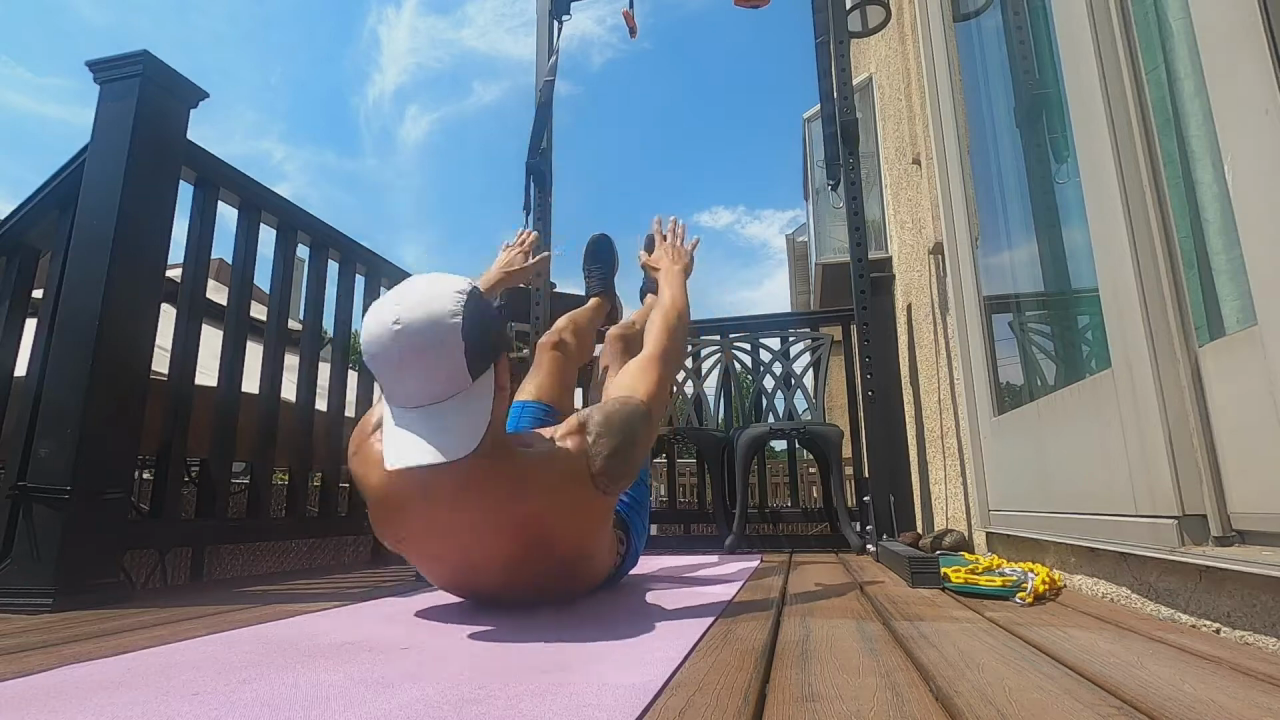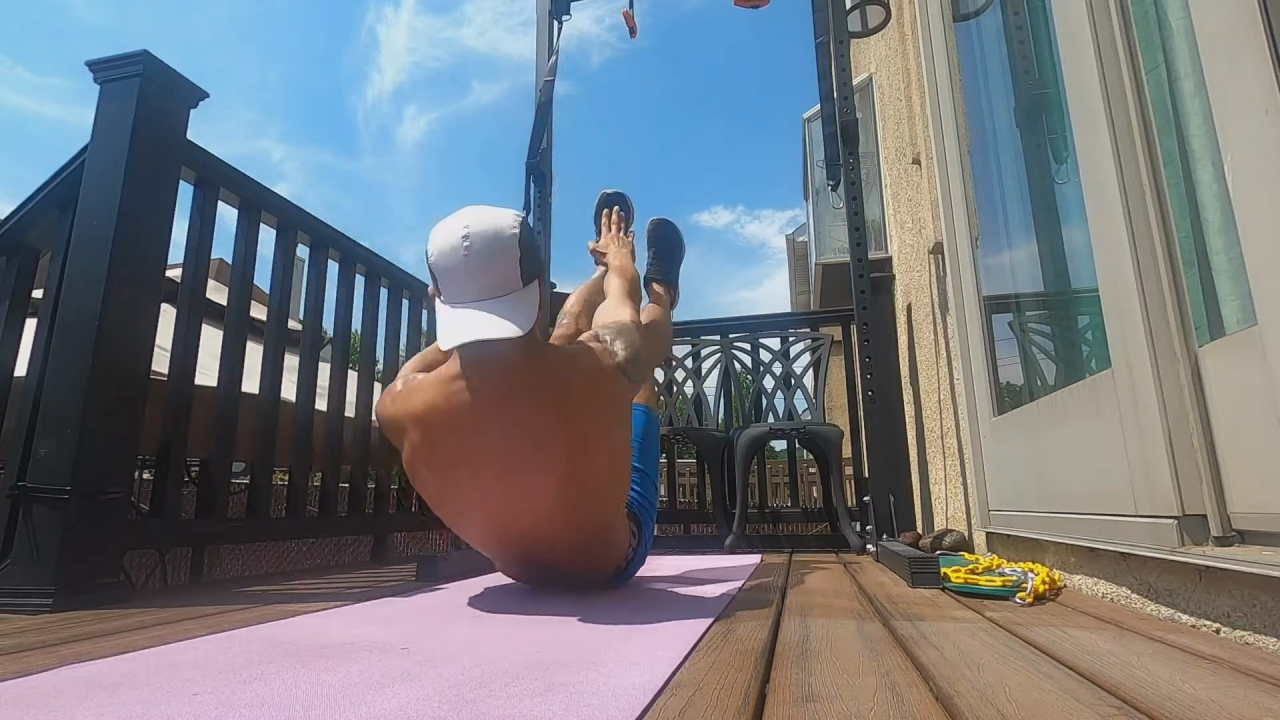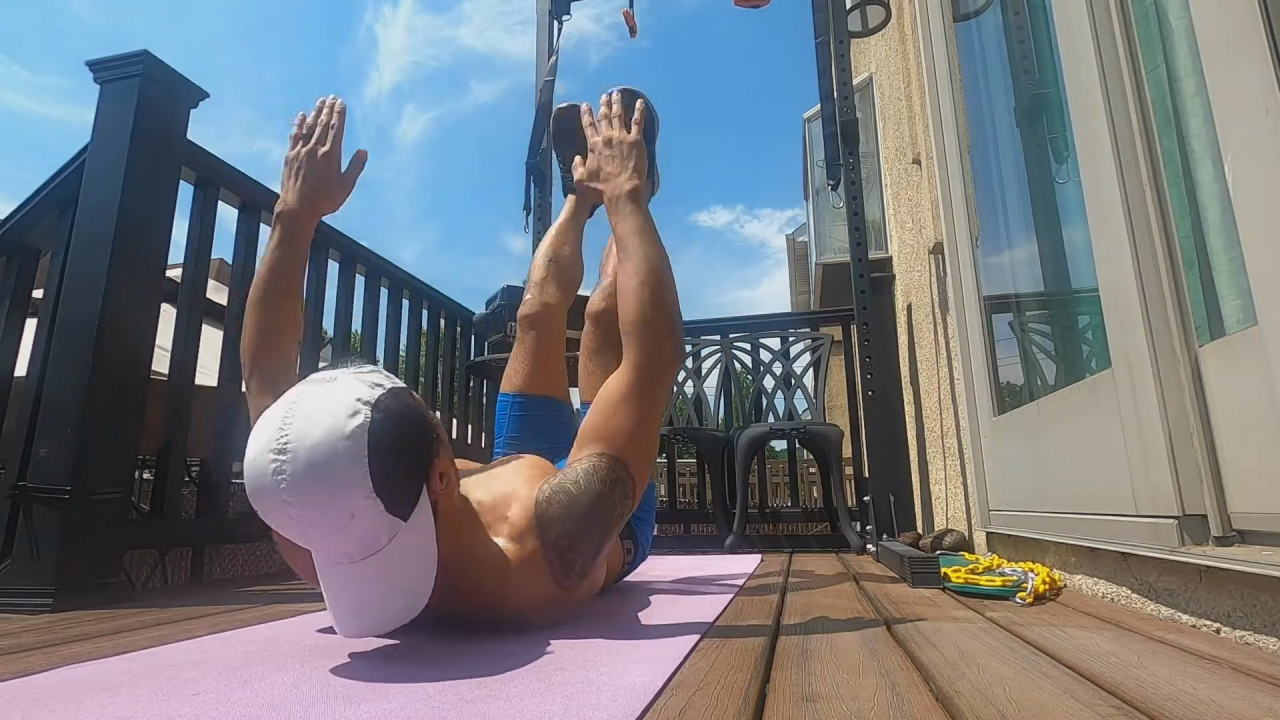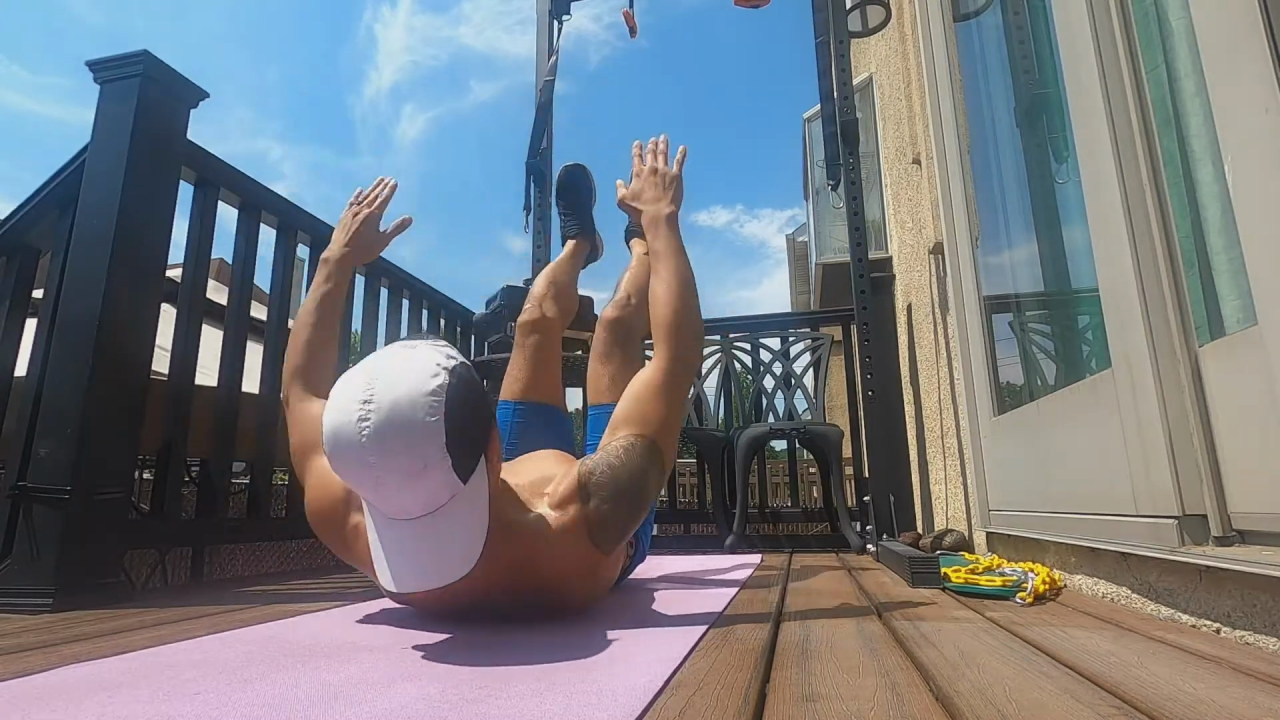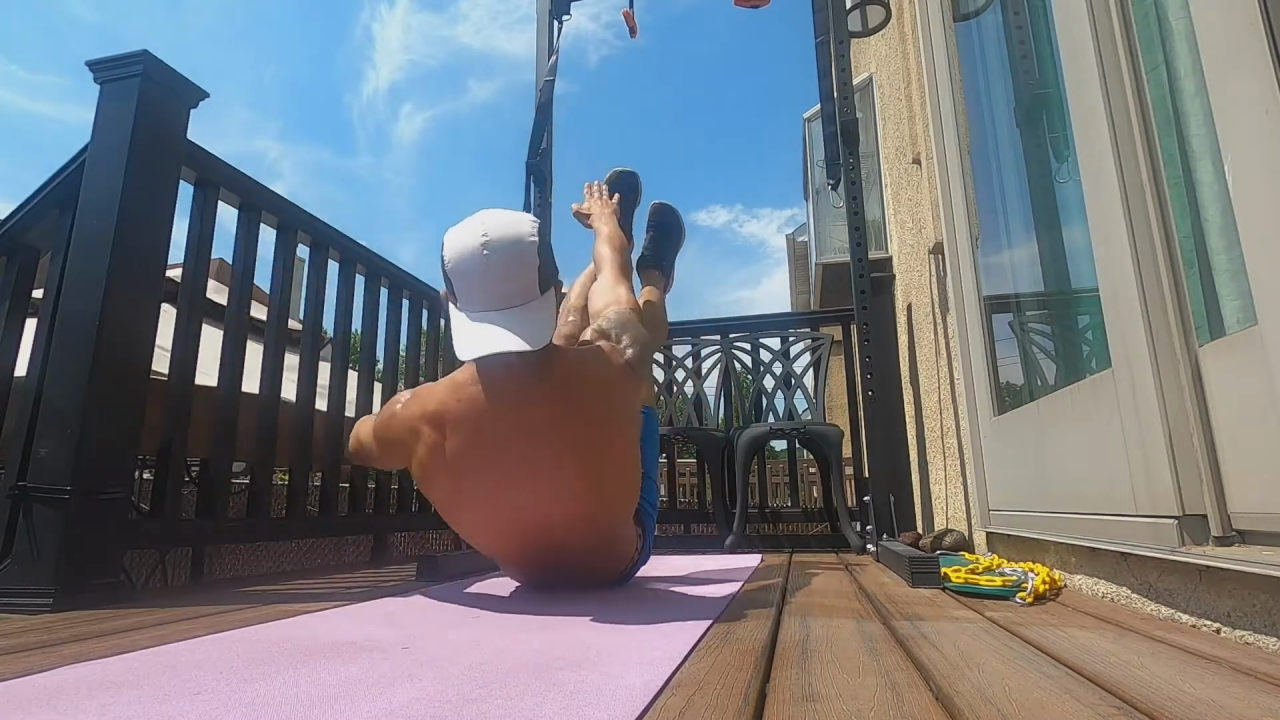
dt=1s
person 1, frame 1
left shoulder: (372, 457)
right shoulder: (581, 463)
right elbow: (661, 358)
left wrist: (488, 283)
right wrist: (673, 273)
right hip: (595, 563)
left knee: (555, 342)
right knee: (622, 345)
left ankle: (600, 305)
right ankle: (653, 301)
person 1, frame 2
left shoulder: (406, 403)
right shoulder: (601, 361)
right elbow: (623, 298)
right wrist: (620, 260)
right hip: (607, 564)
left ankle: (603, 271)
right ankle: (661, 296)
person 1, frame 3
left shoulder: (308, 542)
right shoulder: (553, 550)
left elbow: (264, 370)
right elbow: (652, 355)
left wrist: (292, 219)
right wrist: (631, 199)
left hip: (507, 504)
right hip: (604, 548)
left knee: (538, 311)
right knee: (606, 312)
left ankle: (582, 197)
right ankle: (620, 195)
person 1, frame 4
left shoulder: (345, 527)
right shoulder: (584, 529)
left elbow: (303, 390)
right elbow: (677, 357)
left wrist: (336, 263)
right wrist: (661, 219)
left knee: (537, 321)
right knee: (617, 324)
left ankle: (579, 242)
right ankle: (640, 240)
person 1, frame 5
left shoulder: (417, 415)
right shoulder: (605, 367)
left elbow: (361, 439)
right elbow: (615, 277)
right wrist: (605, 221)
left hip: (526, 568)
right hip: (613, 563)
left ankle: (635, 256)
right ankle: (655, 277)
